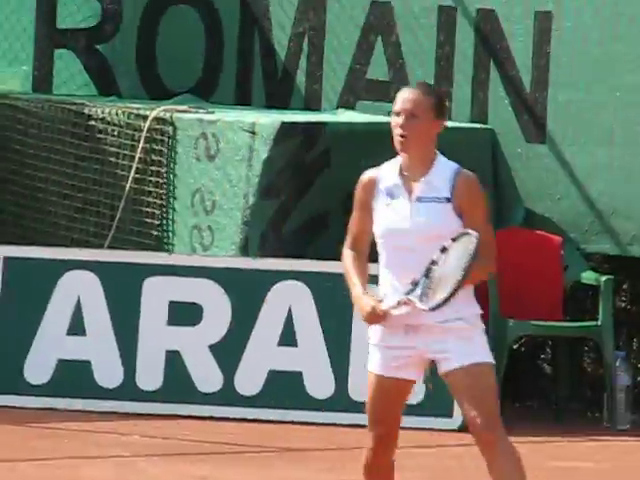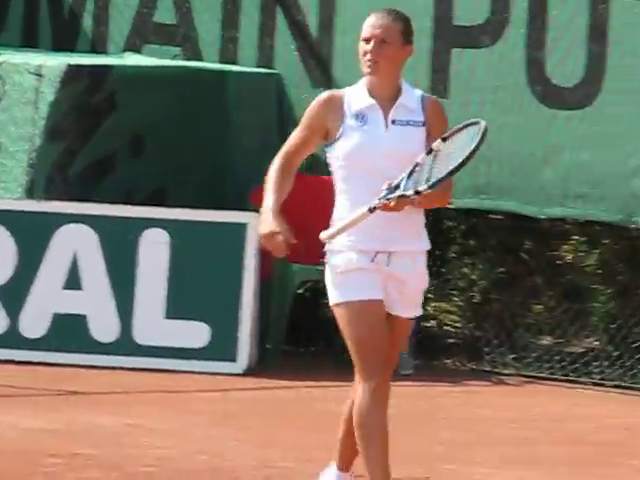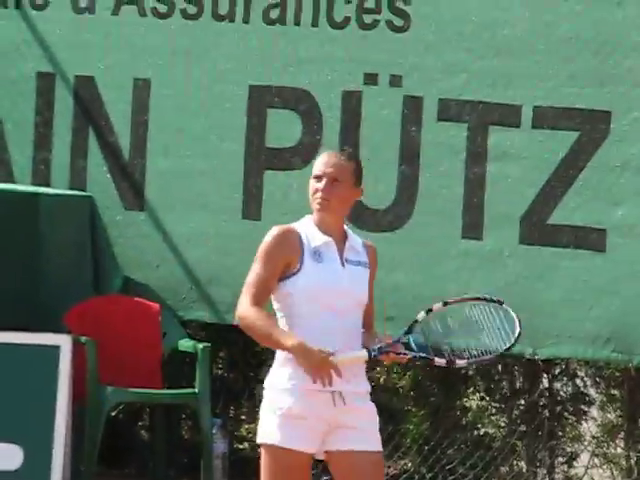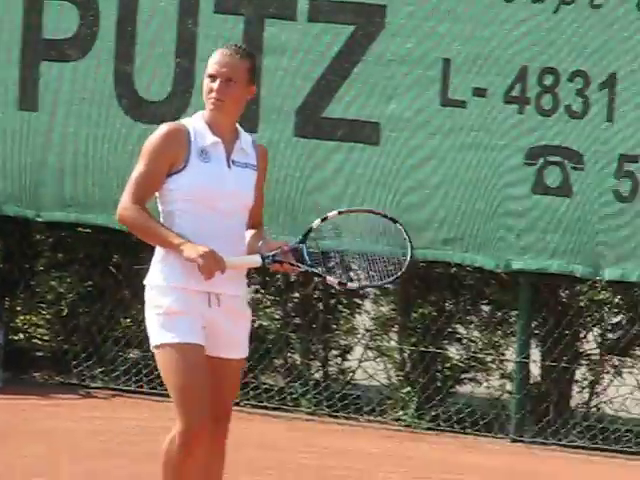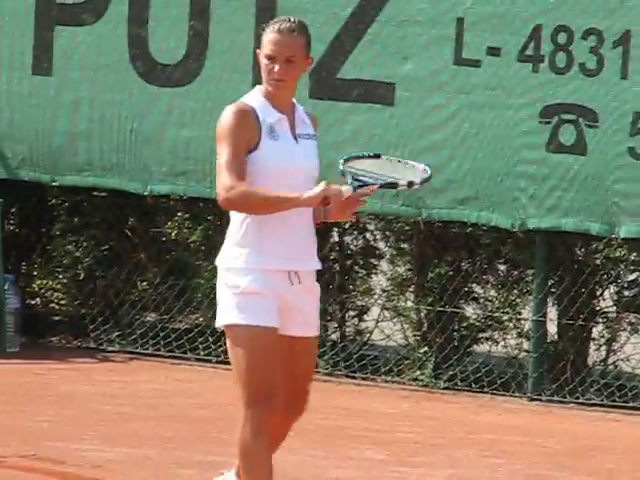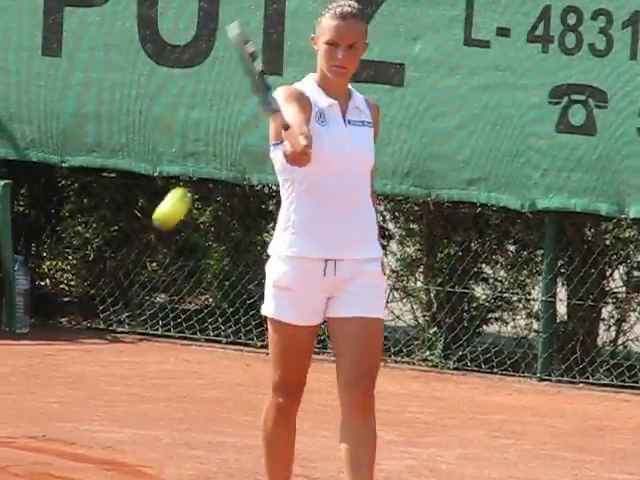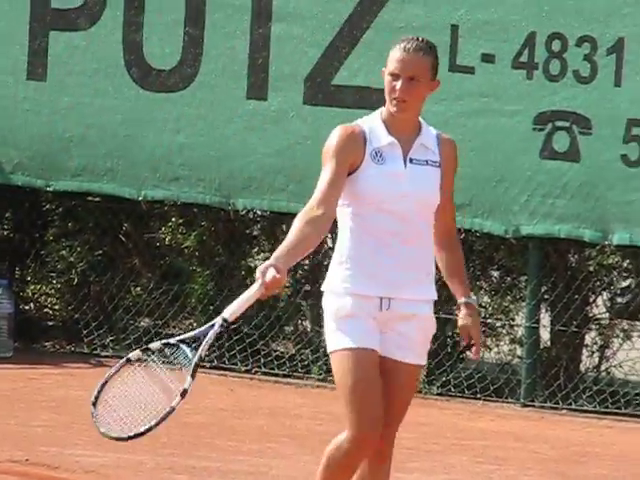
dt=0.4s
person 1, frame 1
left shoulder: (462, 184)
right shoulder: (373, 182)
left elbow: (489, 258)
right elbow: (352, 248)
right wrist: (361, 297)
left hip: (455, 325)
right hip: (395, 328)
left knee: (488, 430)
right knee: (380, 442)
person 1, frame 2
left shoulder: (428, 110)
right shoulder: (332, 105)
left elbow: (442, 192)
right elbow: (283, 164)
left wrist: (411, 198)
right wrist: (270, 215)
left hip: (406, 258)
right hip: (351, 254)
left knee: (377, 383)
right knee: (373, 379)
person 1, frame 3
left shoulder: (366, 253)
right shoulder: (285, 240)
right elbow: (248, 312)
right wrist: (299, 348)
left hip: (352, 403)
right hip: (295, 395)
person 1, frame 4
left shoulder: (255, 153)
right shoulder: (173, 137)
right elbow: (128, 210)
left wrist: (266, 247)
right wrist: (185, 245)
left hip: (230, 300)
right hip: (175, 294)
left knee: (216, 426)
right knee: (193, 423)
person 1, frame 5
left shoulder: (307, 121)
right shoulder: (240, 115)
right elbow: (229, 193)
left wrist: (331, 208)
right wrist: (305, 198)
left hip: (301, 277)
right hip: (249, 275)
left knee: (292, 405)
right knee: (260, 408)
person 1, frame 6
left shoulder: (369, 111)
right shoulder: (291, 98)
right elbow: (298, 149)
left wrist: (377, 261)
right wrist: (296, 143)
left hip: (359, 266)
right hip: (298, 262)
left knee: (359, 399)
right knee: (287, 395)
person 1, frame 7
left shoulder: (443, 149)
right shoulder: (350, 138)
left elbow: (444, 234)
right elbow: (319, 210)
left wrist: (465, 300)
right wrist: (278, 262)
left hip: (412, 307)
right hip: (353, 299)
left knee: (382, 435)
right knee: (363, 432)
